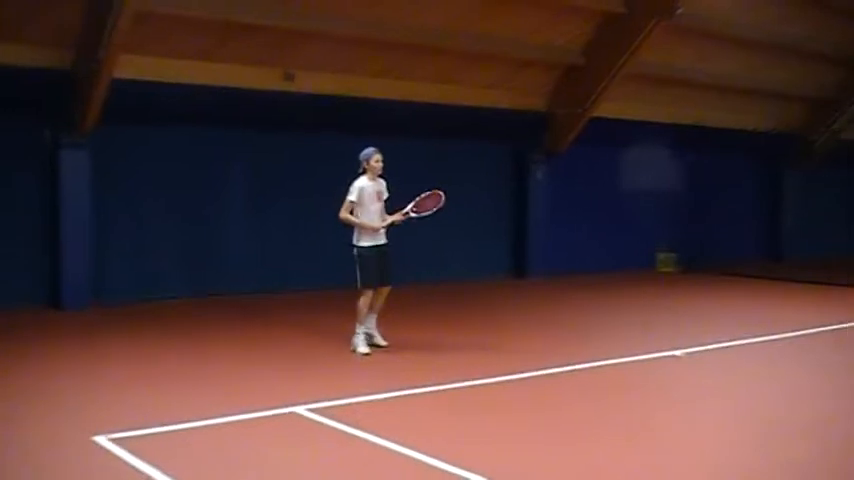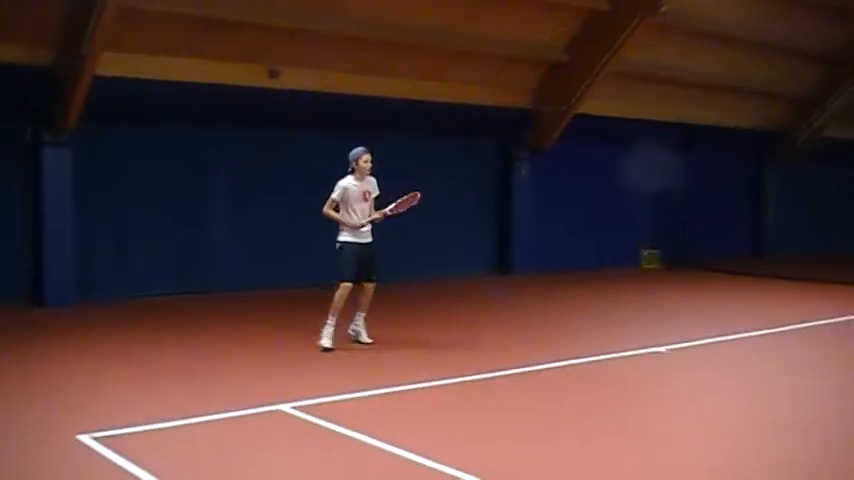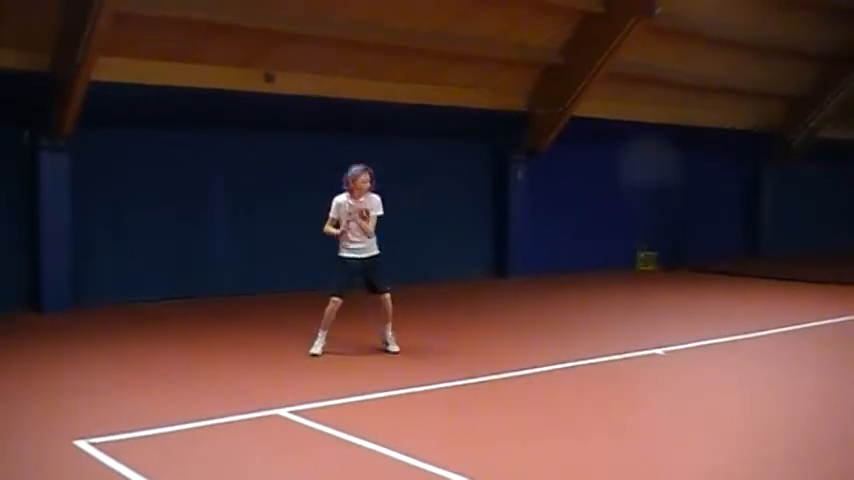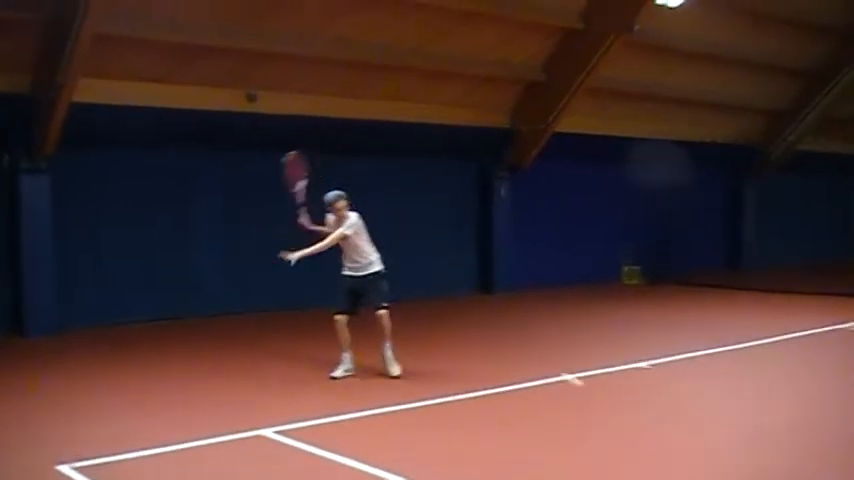
dt=0.4s
person 1, frame 1
left shoulder: (382, 184)
right shoulder: (359, 185)
right elbow: (343, 215)
left wrist: (392, 218)
right wrist: (368, 226)
left hip: (381, 243)
right hip: (364, 245)
left knee: (384, 287)
right knee: (367, 290)
left ankle: (370, 329)
right ankle: (358, 337)
person 1, frame 2
left shoulder: (372, 182)
right shoulder: (344, 185)
right elbow: (327, 210)
left wrist: (376, 215)
right wrist: (349, 222)
left hip: (367, 241)
right hip: (348, 241)
left knee: (369, 285)
right knee: (346, 285)
left ankle: (357, 327)
right ankle: (328, 331)
person 1, frame 3
left shoulder: (375, 200)
right shoulder: (339, 201)
left elbow: (369, 231)
right elbow: (326, 228)
left wrist: (355, 220)
right wrist: (338, 232)
left hip: (370, 256)
right hip: (347, 257)
left knee: (385, 297)
right knee: (335, 300)
left ankle: (388, 337)
right ankle: (320, 340)
person 1, frame 4
left shoulder: (353, 219)
right shoulder: (332, 218)
left elbow: (328, 243)
left wrist: (300, 254)
right wrist: (311, 227)
left hip: (372, 273)
right hip: (350, 275)
left knee: (382, 314)
right knee: (339, 319)
left ankle: (388, 356)
right ankle: (346, 363)
